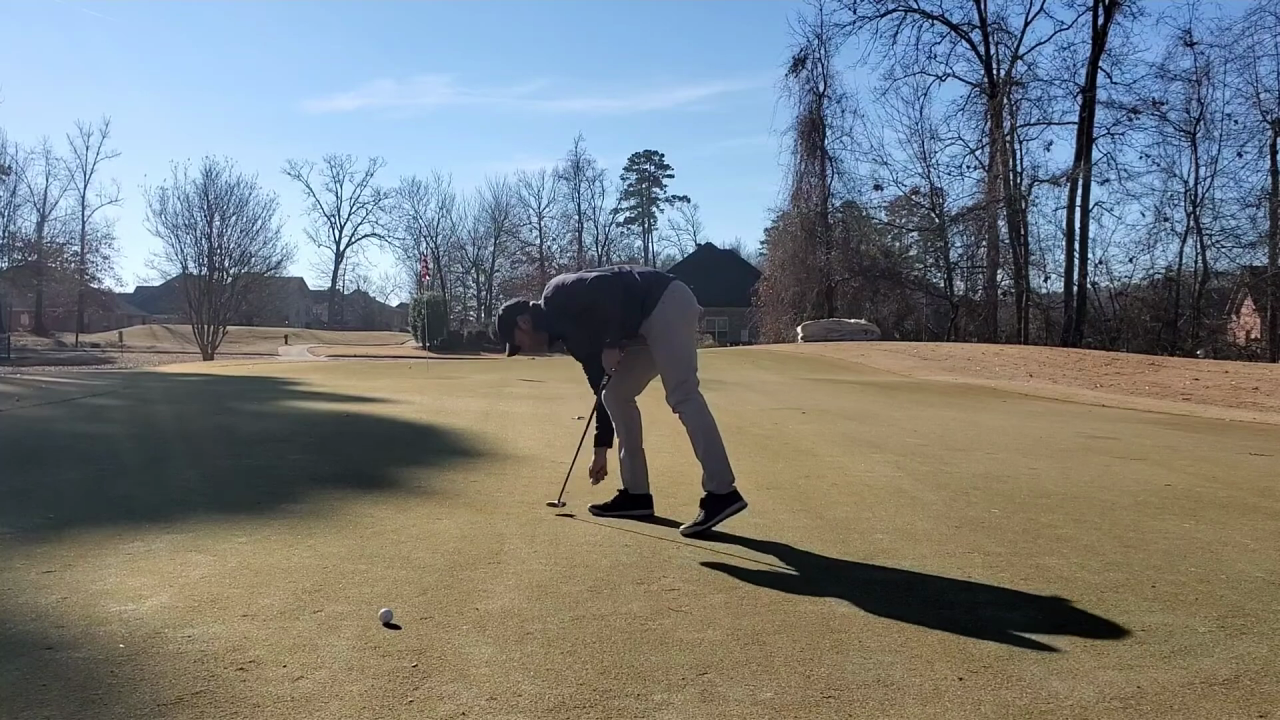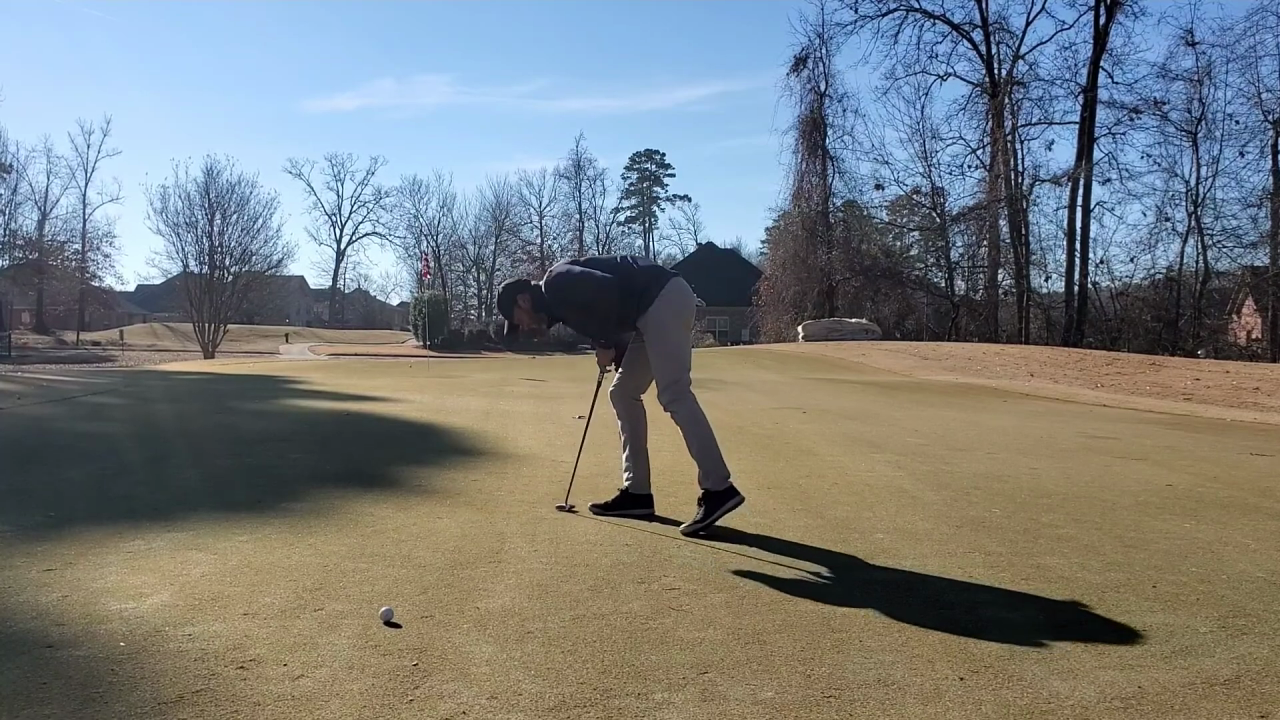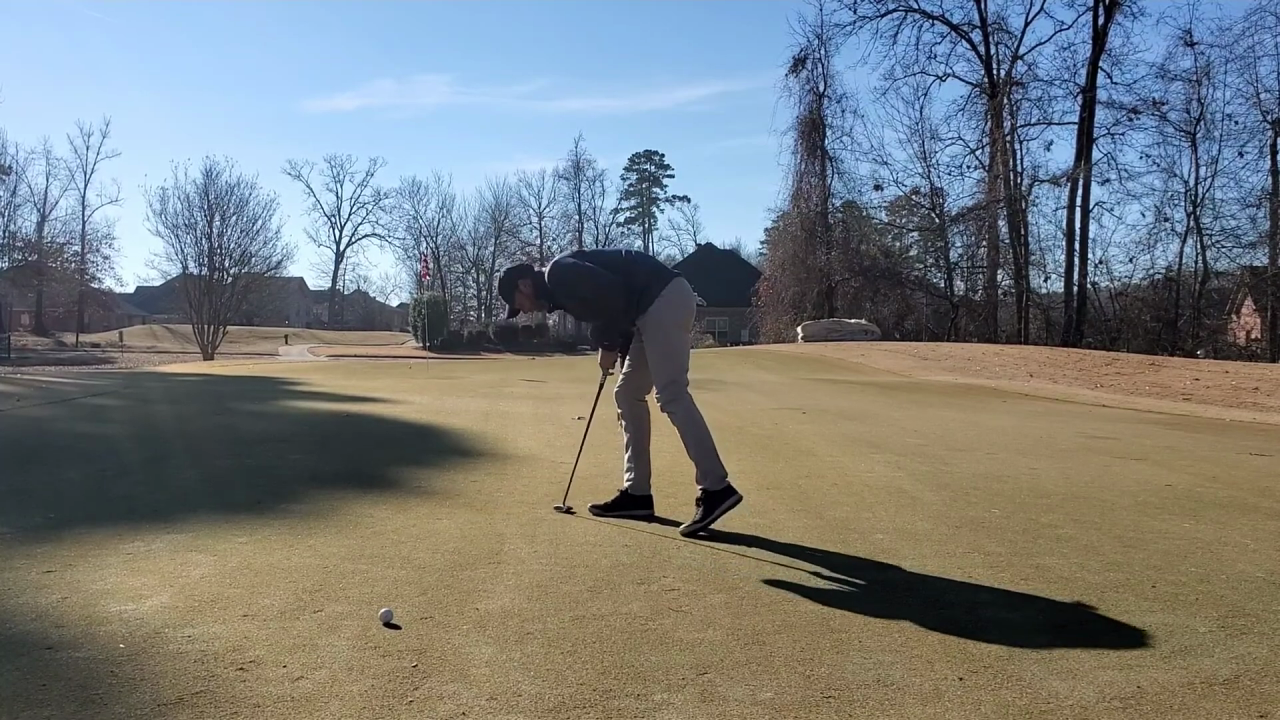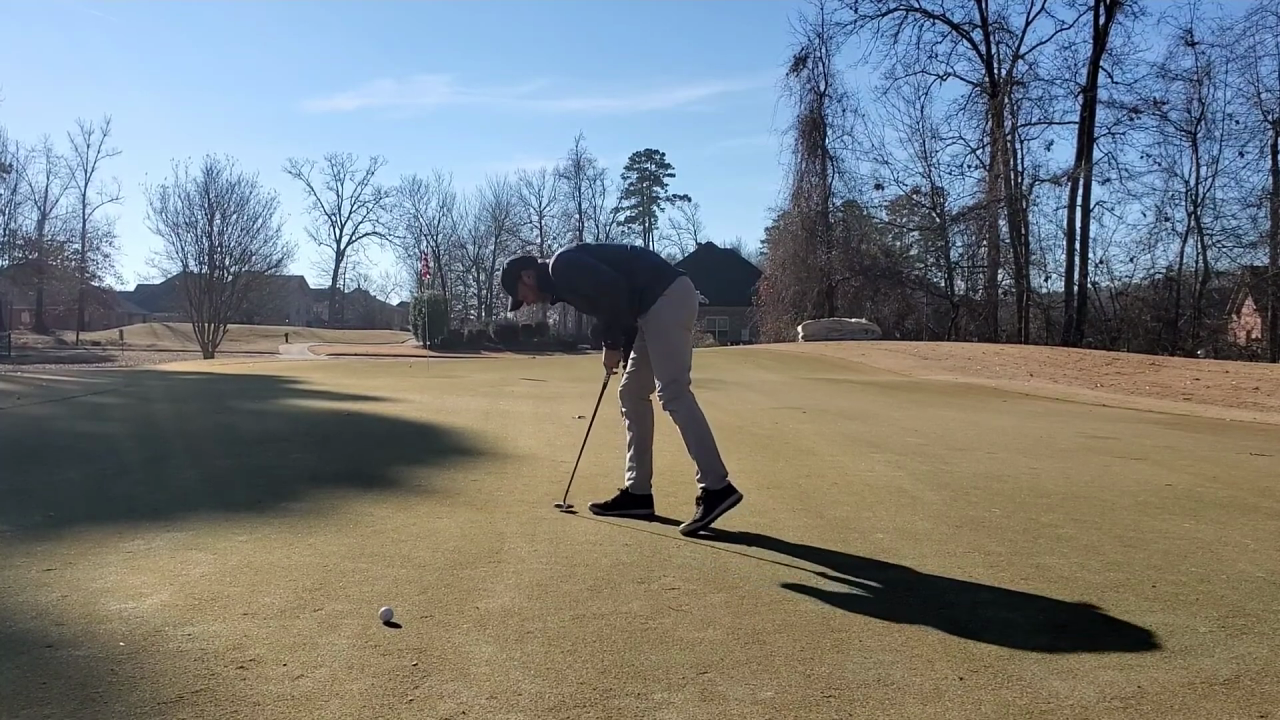
dt=0.4s
person 1, frame 1
left shoulder: (557, 297)
right shoulder: (568, 333)
left elbow: (604, 284)
right elbow: (601, 386)
left wrist: (611, 344)
right wrist: (601, 448)
left hip: (668, 304)
left knee: (682, 396)
right knee: (616, 396)
left ankle: (722, 493)
right ankle: (636, 493)
person 1, frame 2
left shoulder: (556, 284)
right shoulder: (563, 308)
left elbow: (606, 288)
right elbow: (615, 342)
left wrist: (604, 344)
left hip: (665, 299)
right hip: (653, 310)
left knee: (674, 394)
right knee: (622, 393)
left ankle: (718, 490)
right ankle: (637, 492)
person 1, frame 3
left shoulder: (559, 274)
right shoulder: (562, 291)
left elbow: (611, 290)
right elbow: (615, 320)
left wrist: (607, 346)
left hip: (665, 299)
right hip: (655, 307)
left knee: (671, 395)
right knee: (628, 393)
left ankle: (716, 490)
right ankle: (636, 494)
person 1, frame 4
left shoulder: (562, 266)
right shoulder: (565, 283)
left elbow: (615, 289)
right elbow: (618, 314)
left wrist: (611, 345)
left hip: (667, 297)
right hip: (659, 304)
left knee: (672, 393)
right knee: (632, 393)
left ankle: (716, 488)
right ankle: (637, 492)
